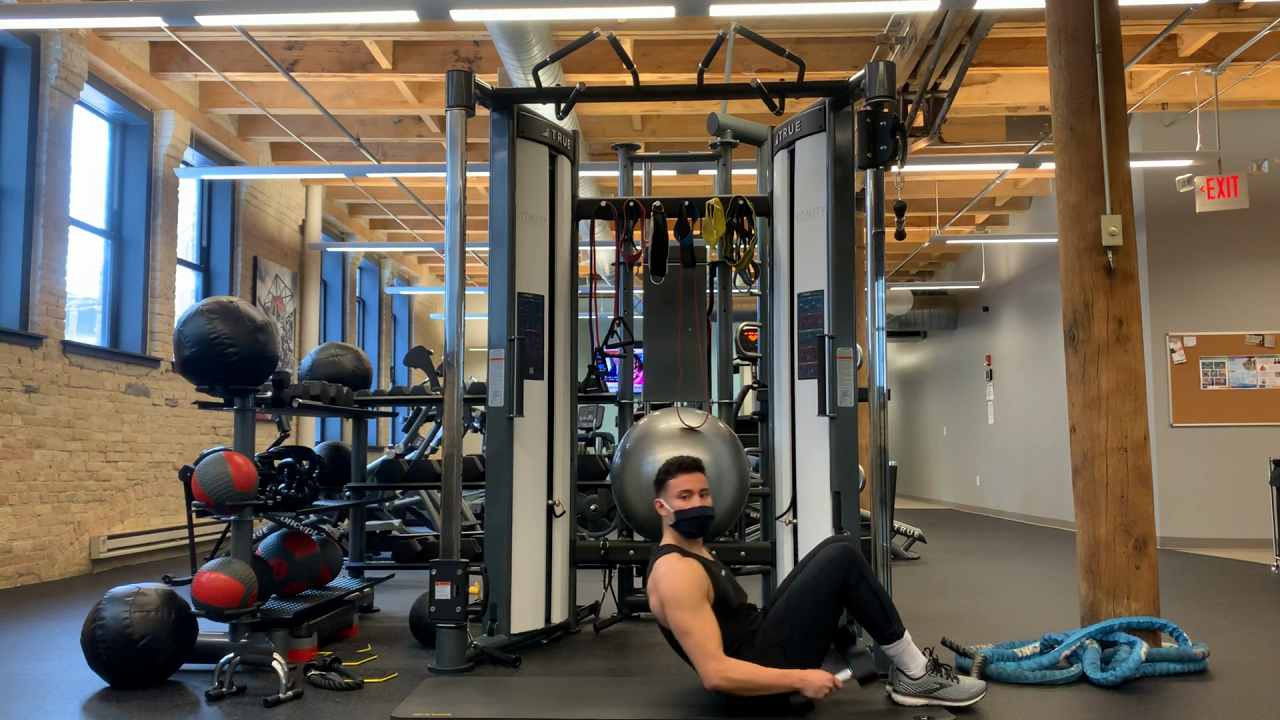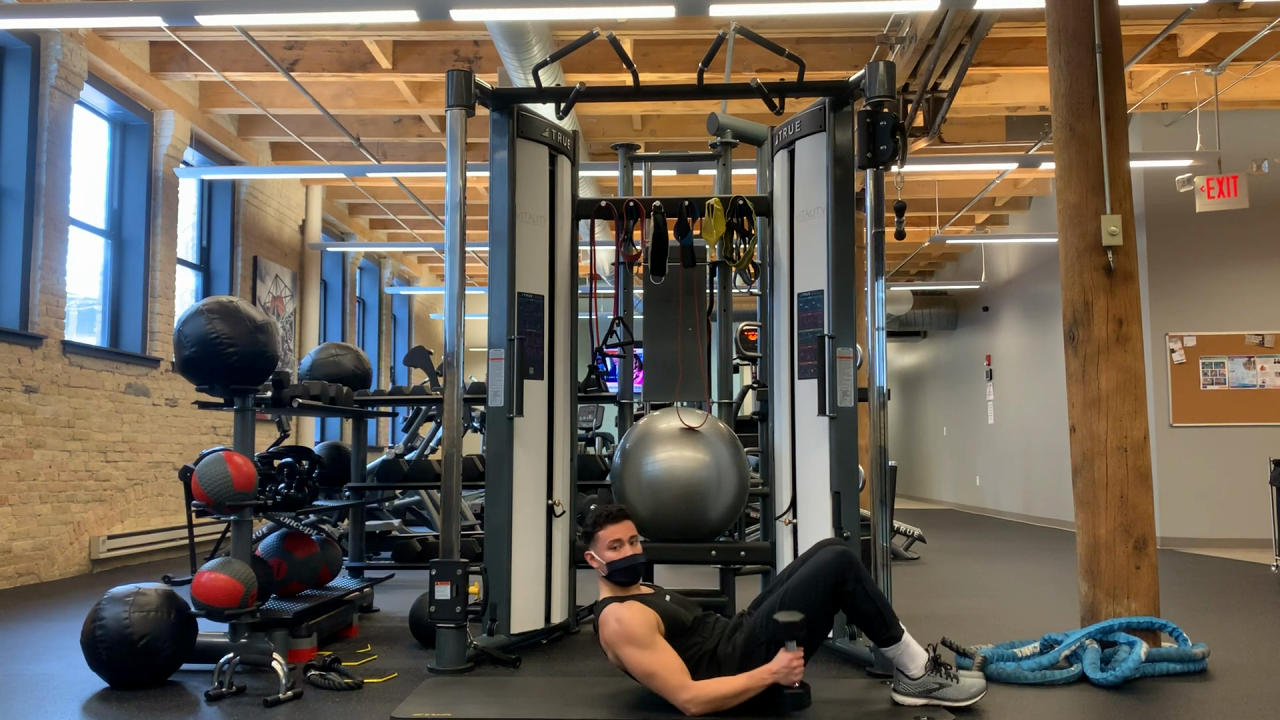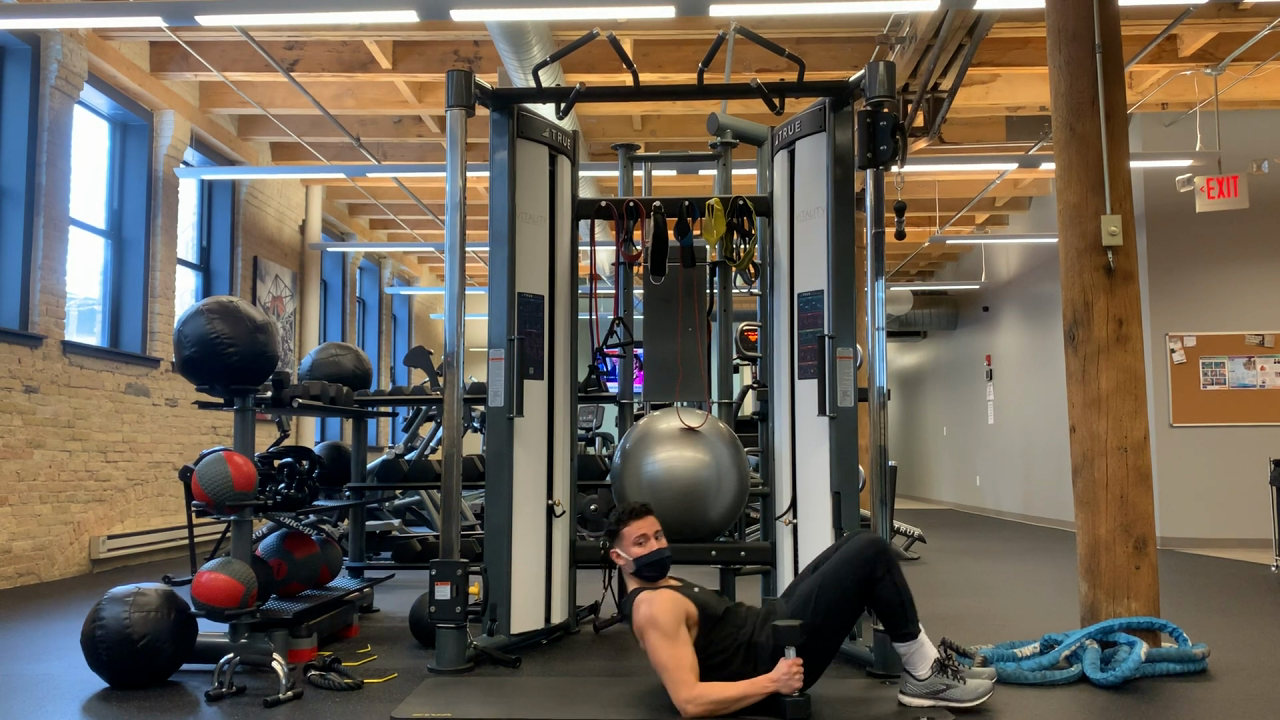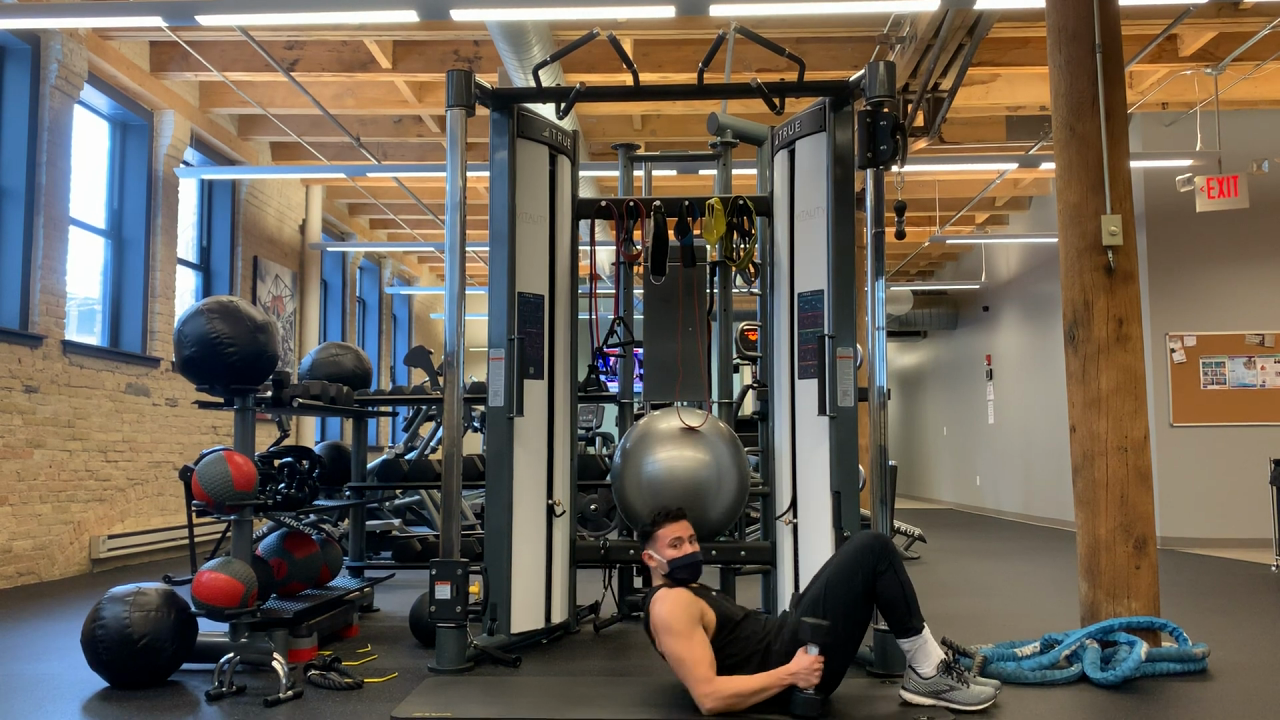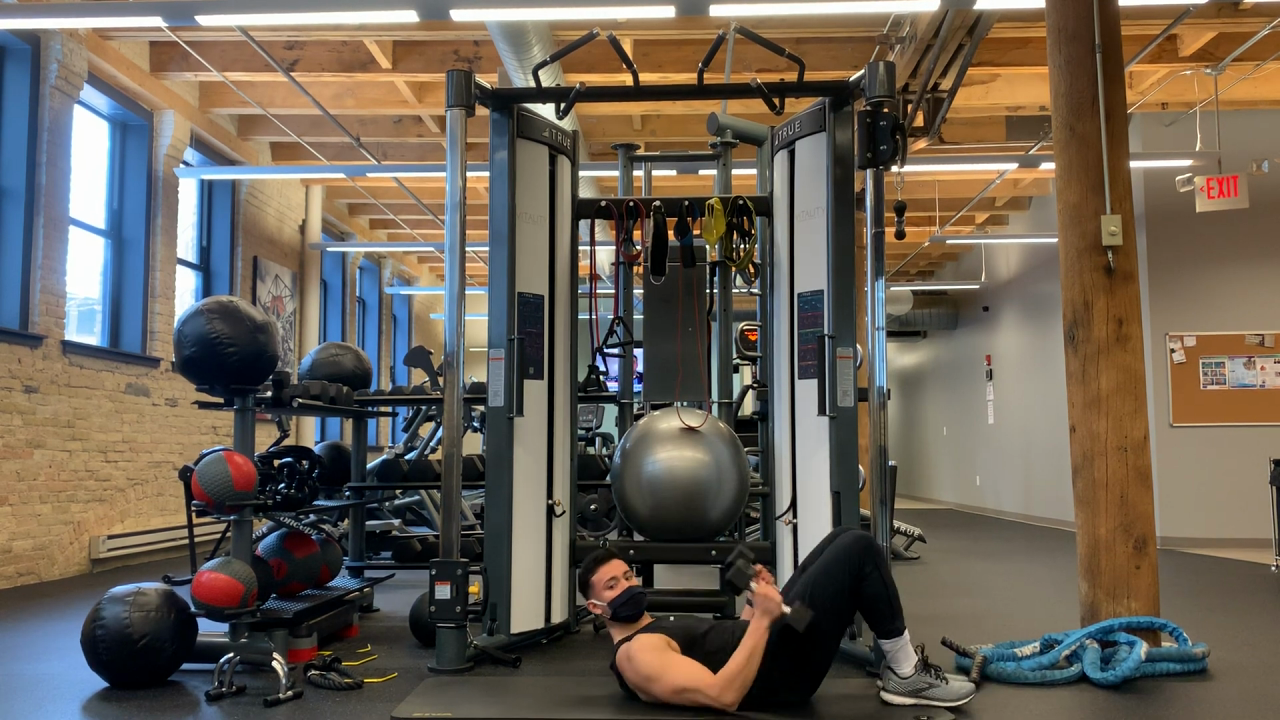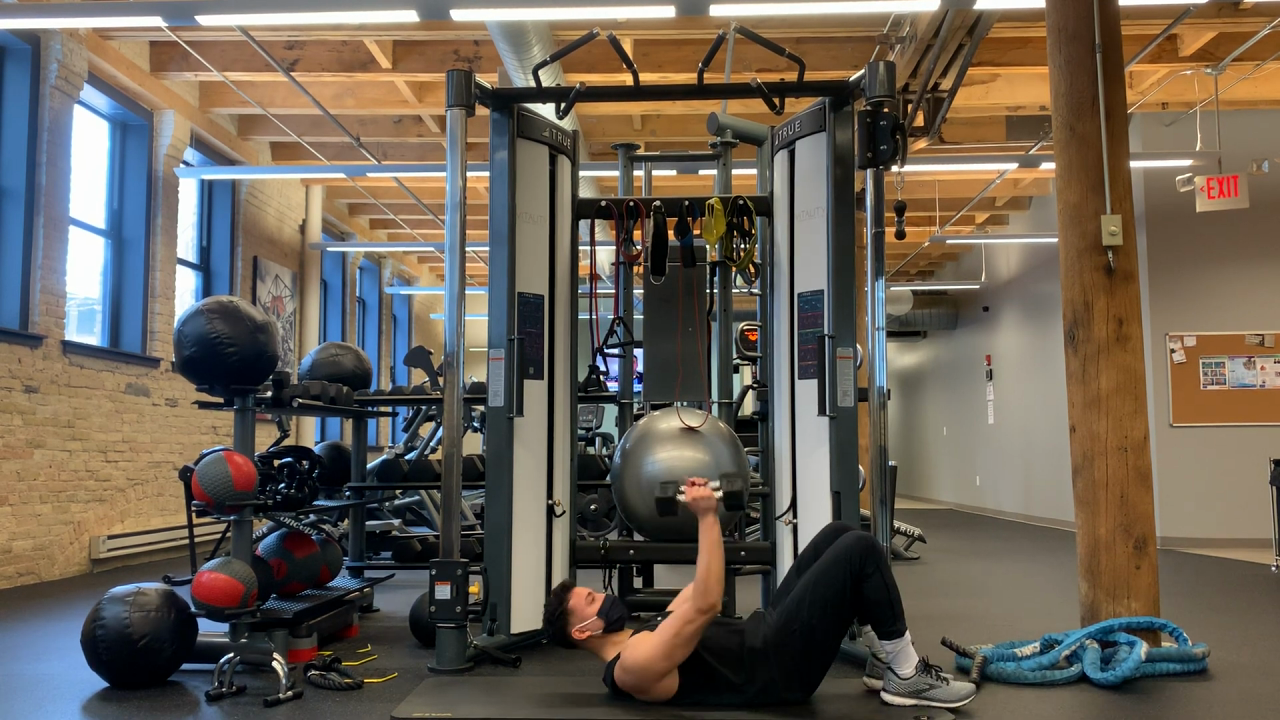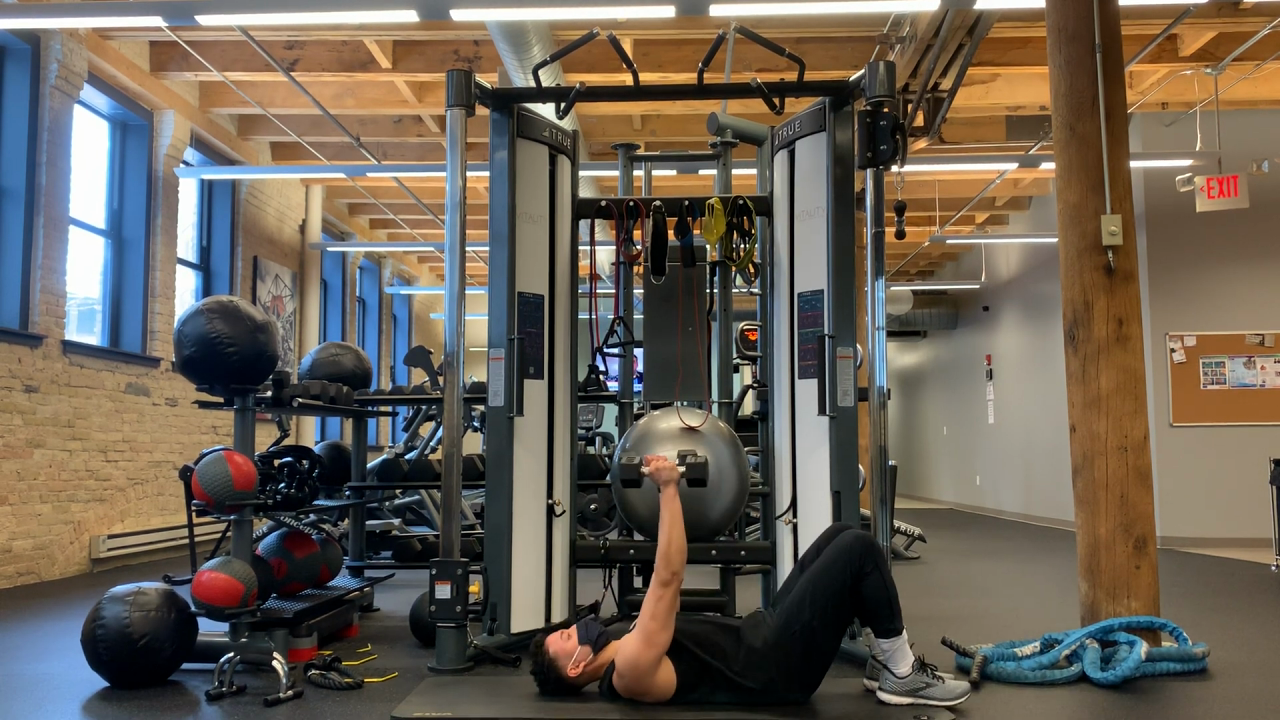
dt=0.5s
person 1, frame 1
left shoulder: (694, 552)
right shoulder: (674, 573)
right elbow: (714, 674)
right wrist: (800, 678)
left hip: (763, 644)
right hip: (768, 665)
left knee: (838, 549)
right knee: (843, 560)
left ankle: (910, 667)
right ankle: (915, 675)
person 1, frame 2
left shoulder: (637, 589)
right shoulder: (621, 620)
right wrist: (770, 673)
right hip: (751, 660)
left knee: (830, 552)
right knee: (838, 564)
left ankle: (914, 658)
right ankle: (916, 675)
person 1, frame 3
left shoulder: (660, 586)
right shoulder: (654, 608)
right wrist: (771, 682)
left hip: (772, 626)
right hip: (783, 653)
left knee: (861, 546)
right knee: (871, 552)
left ankle: (924, 662)
right ankle: (923, 676)
person 1, frame 4
left shoulder: (685, 592)
right shoulder: (671, 606)
right elbow: (709, 698)
right wrist: (788, 675)
left hip: (788, 642)
right hip: (794, 663)
left knee: (866, 546)
right knee: (874, 548)
left ankle: (931, 663)
right ankle: (927, 676)
person 1, frame 5
left shoulder: (653, 632)
right shoulder: (635, 656)
right elbow: (726, 696)
left wrist: (759, 613)
right wrist: (763, 617)
left hip: (771, 645)
right hip: (782, 668)
left knee: (846, 539)
right knee: (859, 550)
left ankle: (900, 662)
right ankle: (906, 676)
person 1, frame 6
left shoulder: (640, 639)
right shoulder: (634, 666)
left elbow: (701, 588)
right elbow: (707, 603)
left wrist: (707, 515)
right wrist: (707, 516)
left hip: (764, 633)
right hip: (780, 667)
left knee: (840, 534)
right knee: (859, 550)
left ankle: (885, 659)
right ankle: (905, 674)
person 1, frame 7
left shoulder: (632, 647)
right shoulder: (631, 669)
left elbow: (666, 578)
right elbow: (668, 578)
left wrist: (667, 490)
right wrist: (668, 490)
left hip: (768, 637)
right hip: (781, 667)
left knee: (842, 536)
right knee: (858, 548)
left ankle: (886, 662)
right ankle: (901, 675)
